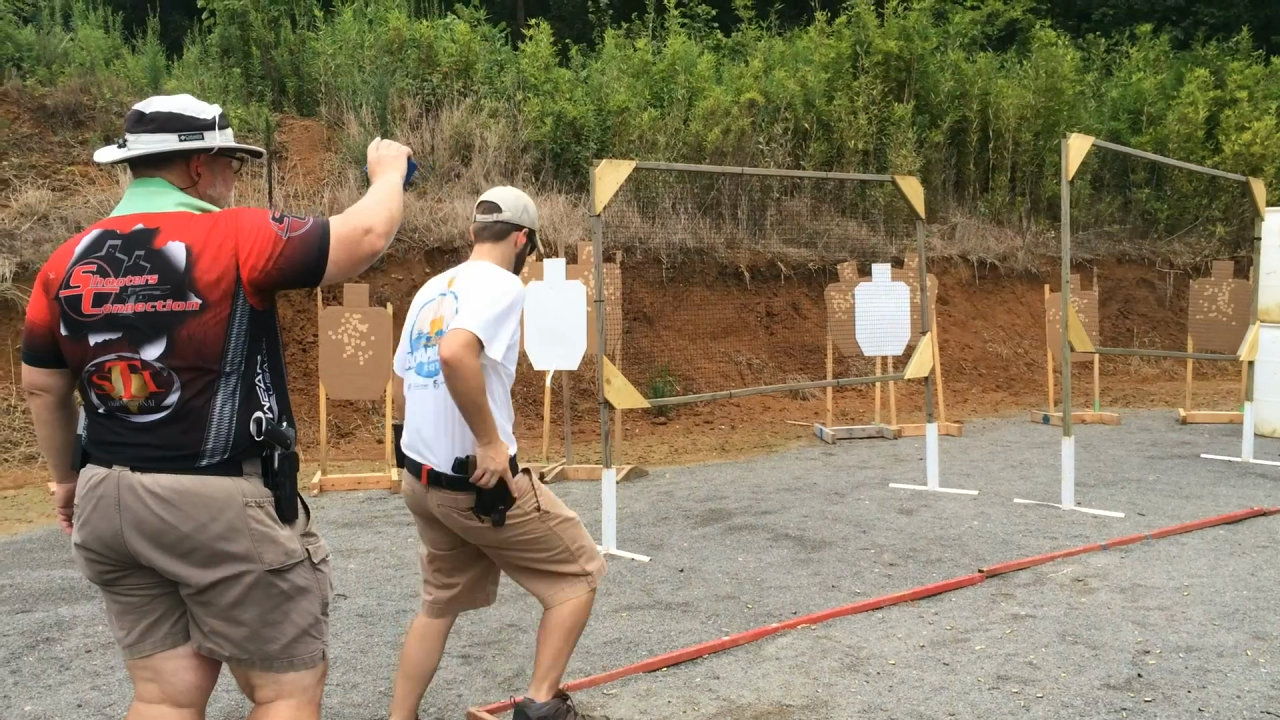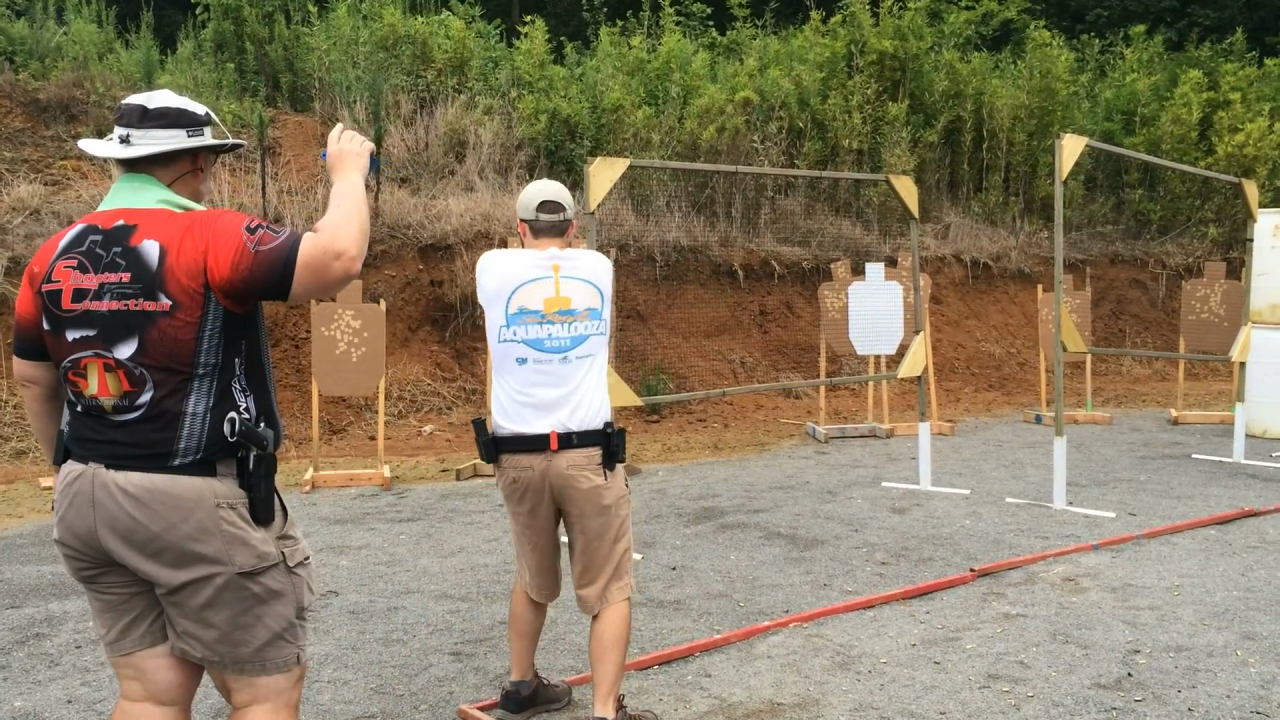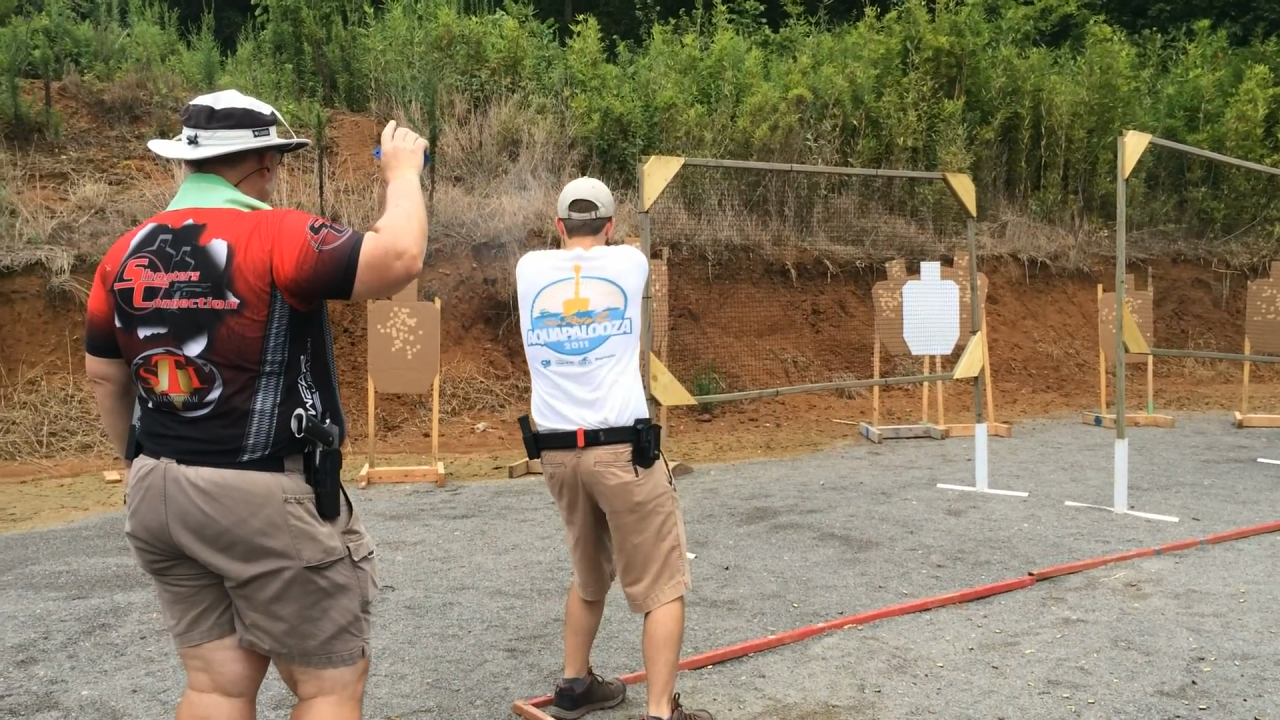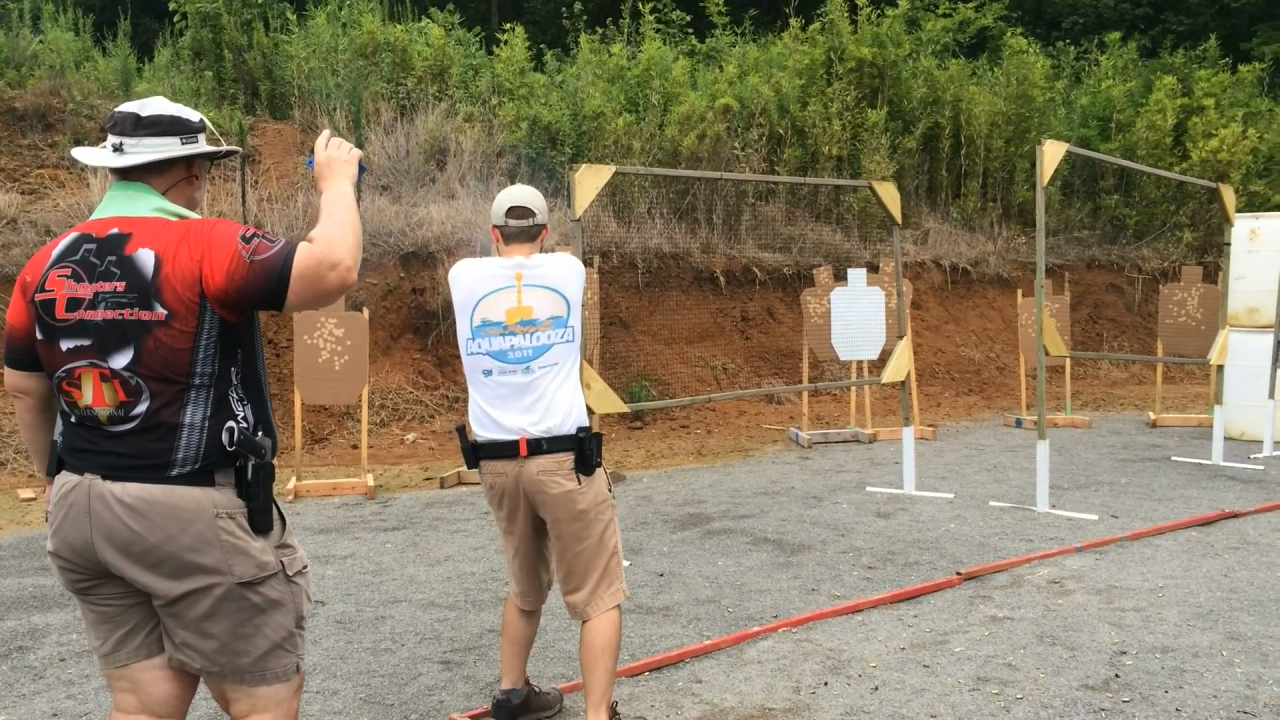
dt=1s
person 1, frame 1
left shoulder: (67, 262)
right shoulder: (235, 239)
left elbow: (41, 388)
right elbow: (366, 236)
left wrist: (68, 478)
right wrist: (388, 173)
left hip: (110, 502)
right hip: (222, 502)
person 1, frame 2
left shoulder: (53, 255)
right shoulder: (211, 238)
left elbow: (32, 380)
right elbow: (338, 259)
right wrist: (349, 174)
left hip: (87, 499)
right hip: (197, 501)
person 1, frame 3
left shoulder: (126, 252)
right shoulder: (277, 236)
left elbow: (105, 376)
right elbow: (399, 257)
right wrist: (402, 172)
left hip: (159, 494)
right hip: (264, 496)
person 1, frame 4
right shoulder: (206, 246)
right elbow: (333, 269)
left wrist: (62, 483)
right wrist: (336, 182)
left hip: (83, 513)
right hip: (195, 512)
person 2, frame 1
left shoulder: (430, 289)
right shoulder: (501, 287)
left elbow: (402, 383)
right elbow: (455, 353)
right wrist: (489, 440)
left hip: (420, 477)
right hip: (477, 483)
left knee: (440, 603)
right knee: (580, 571)
person 2, frame 2
left shoulder: (493, 267)
right shoulder: (599, 268)
left hip: (518, 455)
right hip: (588, 452)
left knee: (533, 576)
right knee: (609, 588)
person 2, frame 3
left shoulder: (529, 268)
right shoulder: (630, 261)
left hip: (558, 452)
right hip: (621, 448)
left knee: (589, 575)
right knee: (661, 587)
person 2, frame 4
left shoulder: (464, 276)
right shoulder: (568, 269)
left hip: (497, 463)
right hip: (563, 458)
left knee: (525, 586)
right knee: (599, 595)
